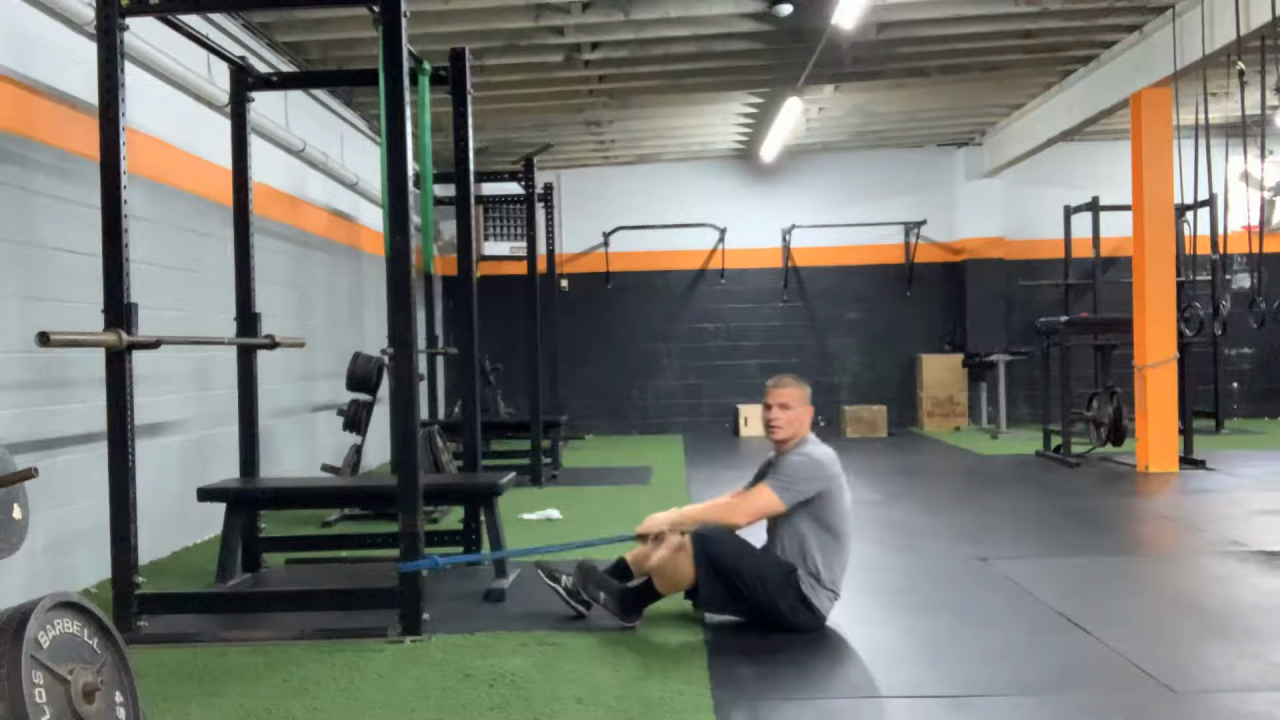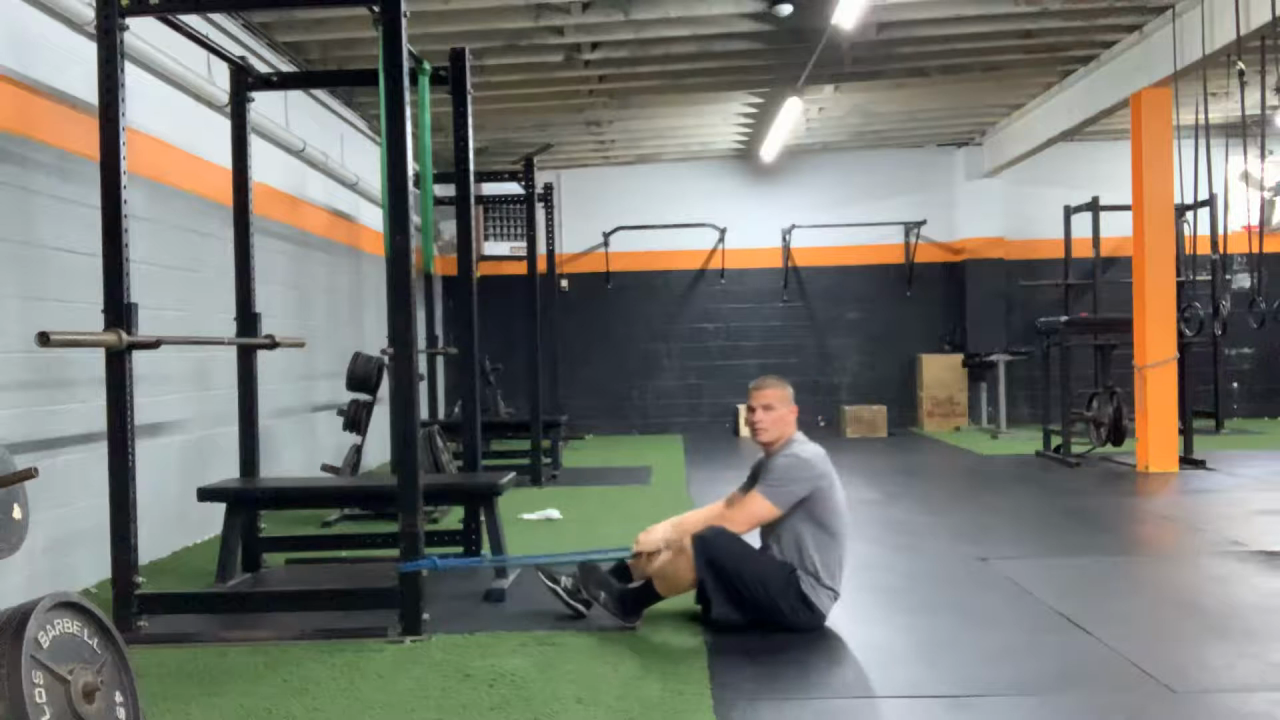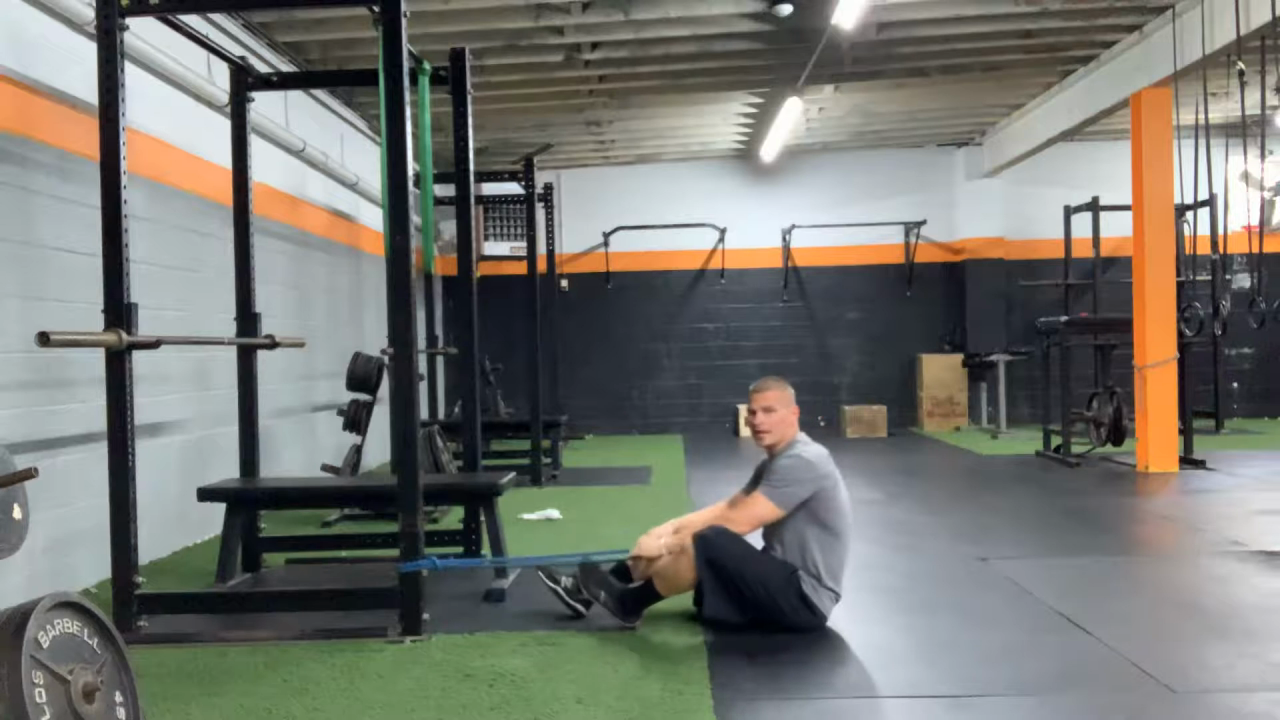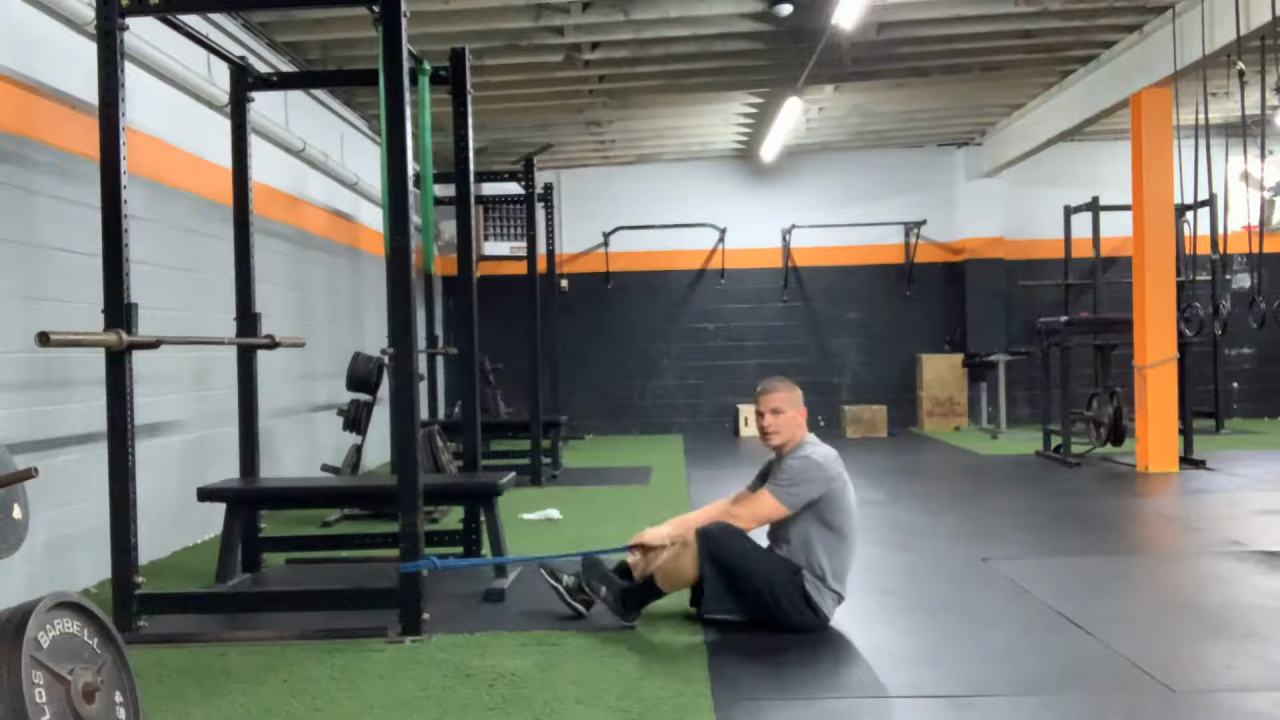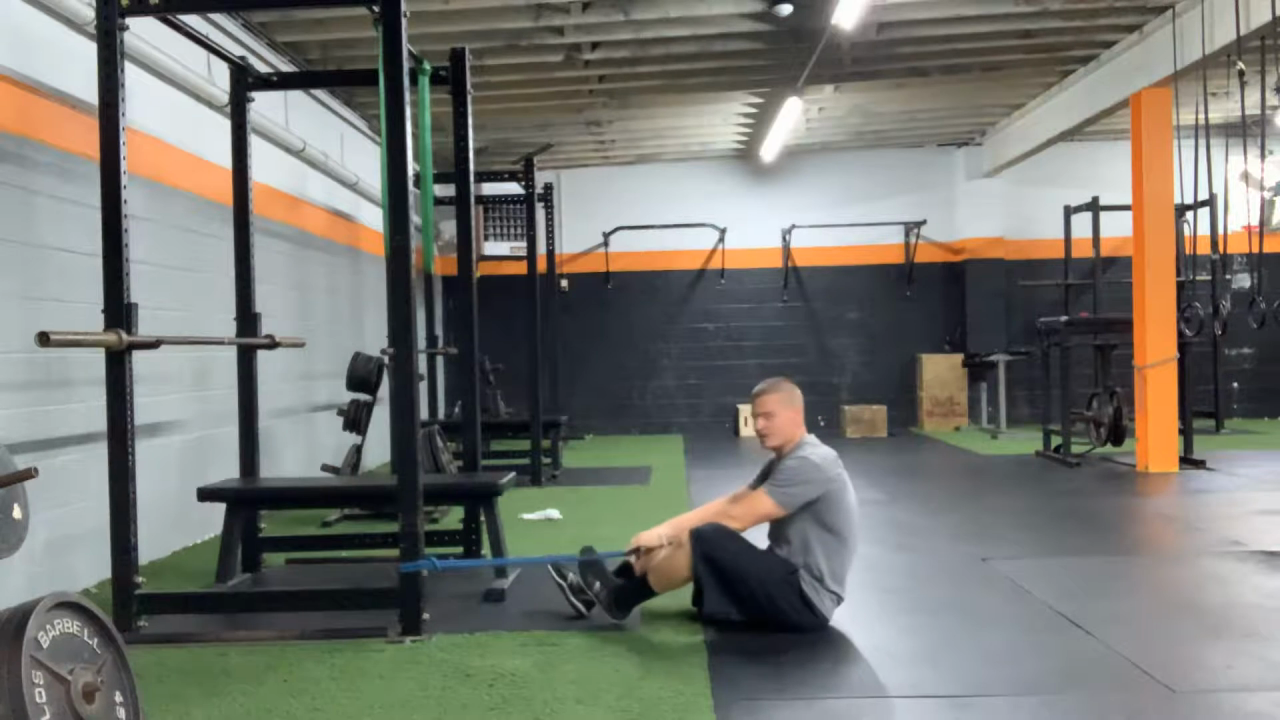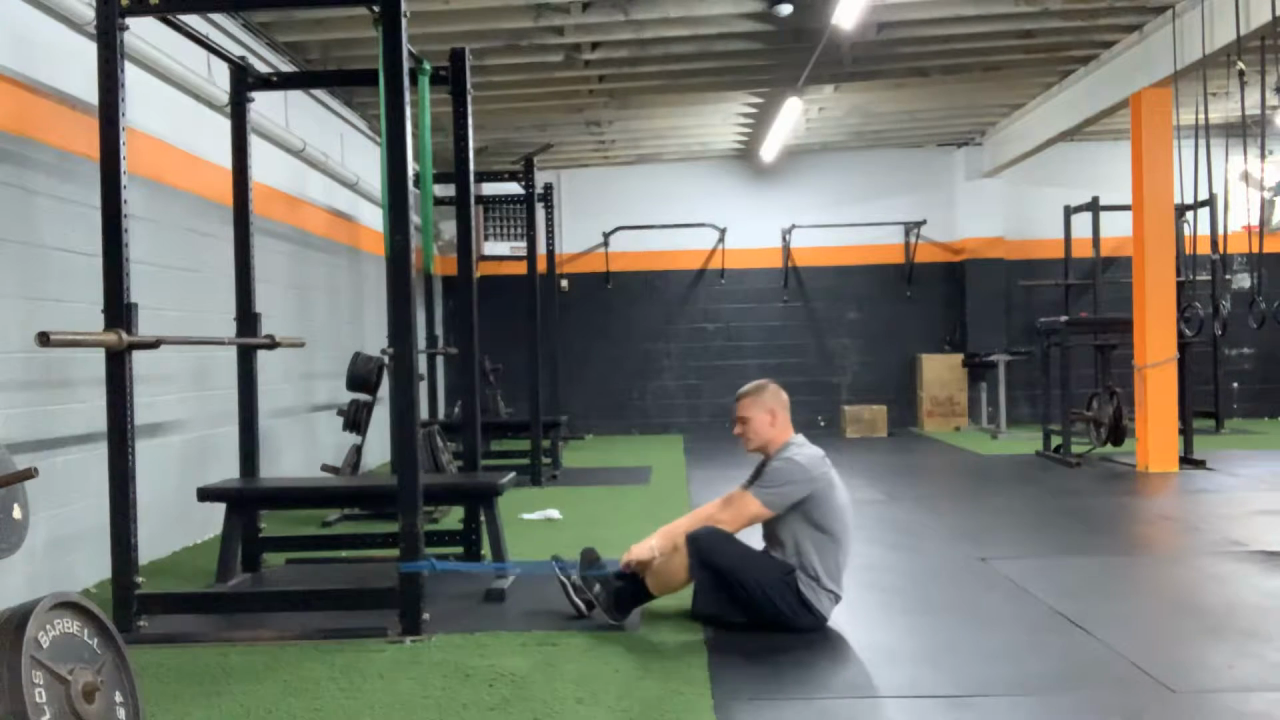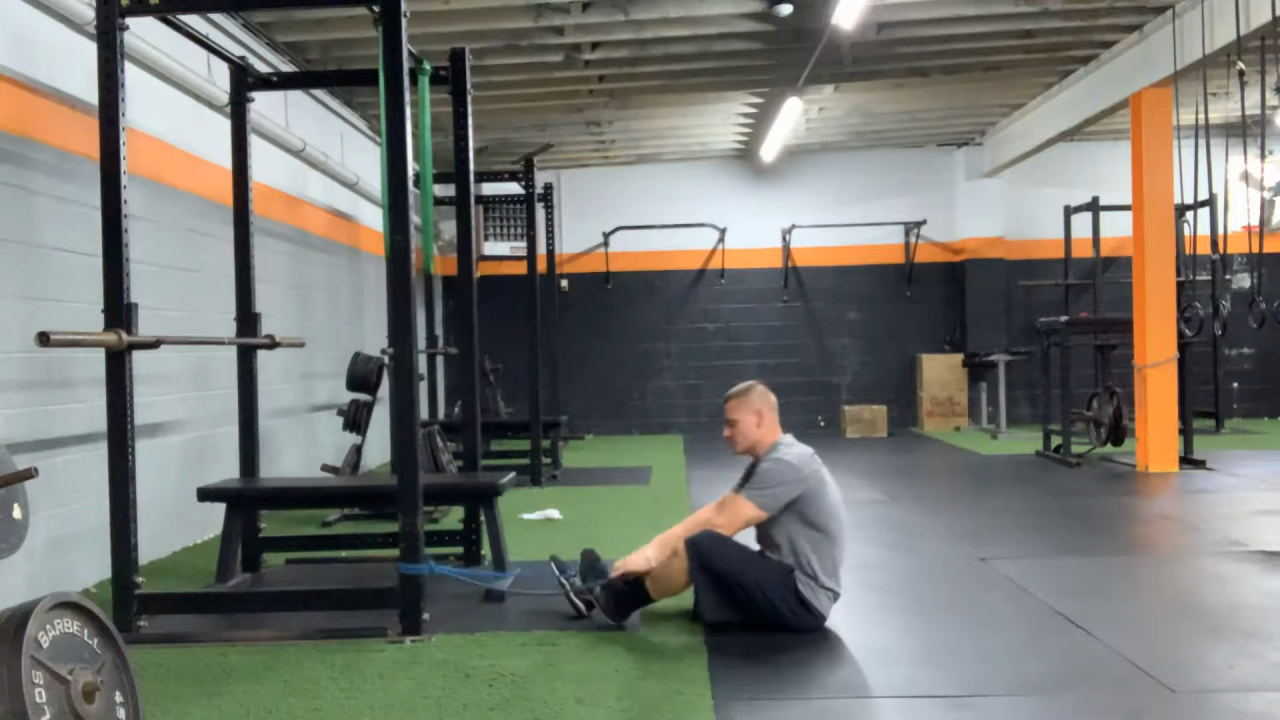
dt=0.2s
person 1, frame 1
left shoulder: (811, 461)
right shoulder: (779, 461)
left elbow: (739, 513)
right elbow: (734, 503)
left wrist: (671, 517)
right wrist: (674, 519)
left hip: (802, 600)
right hip: (784, 579)
left knee: (705, 541)
right knee: (677, 538)
left ankle: (627, 603)
right ankle: (585, 590)
person 1, frame 2
left shoulder: (799, 461)
right shoulder: (771, 461)
left elbow: (736, 522)
right elbow: (726, 507)
left wrist: (665, 538)
right wrist: (667, 529)
left hip: (803, 600)
right hip: (782, 578)
left knee: (706, 543)
right knee: (682, 541)
left ankle: (628, 603)
right ankle: (586, 590)
person 1, frame 3
left shoulder: (803, 462)
right shoulder: (776, 462)
left elbow: (738, 523)
right elbow: (728, 508)
left wrist: (665, 545)
right wrist: (670, 529)
left hip: (805, 600)
right hip: (783, 579)
left knee: (706, 542)
right knee: (681, 541)
left ankle: (627, 603)
right ankle: (584, 591)
person 1, frame 4
left shoulder: (811, 463)
right shoulder: (782, 462)
left elbow: (742, 519)
right elbow: (731, 505)
left wrist: (668, 535)
right wrist: (669, 528)
left hip: (807, 600)
right hip: (787, 579)
left knee: (709, 537)
right knee: (684, 539)
left ankle: (627, 601)
right ankle: (586, 590)
person 1, frame 5
left shoulder: (810, 464)
right shoulder: (785, 461)
left elbow: (738, 517)
right elbow: (730, 503)
left wrist: (664, 535)
right wrist: (666, 529)
left hip: (806, 600)
right hip: (789, 579)
left knee: (703, 539)
right knee: (684, 540)
left ankle: (619, 599)
right ankle: (592, 591)
person 1, frame 6
left shoulder: (797, 464)
right shoulder: (778, 461)
left elbow: (727, 520)
right elbow: (723, 505)
left wrist: (657, 545)
right wrist: (659, 537)
left hip: (804, 601)
right hip: (788, 579)
left knee: (701, 543)
right knee: (683, 542)
left ankle: (619, 601)
right ankle: (601, 590)
person 1, frame 7
left shoulder: (787, 464)
right shoulder: (770, 462)
left elbow: (722, 524)
right elbow: (716, 510)
left wrist: (651, 557)
right wrist: (654, 547)
left hip: (803, 601)
right hip: (785, 579)
left knee: (699, 547)
right knee: (684, 544)
left ankle: (618, 602)
right ankle: (597, 591)
